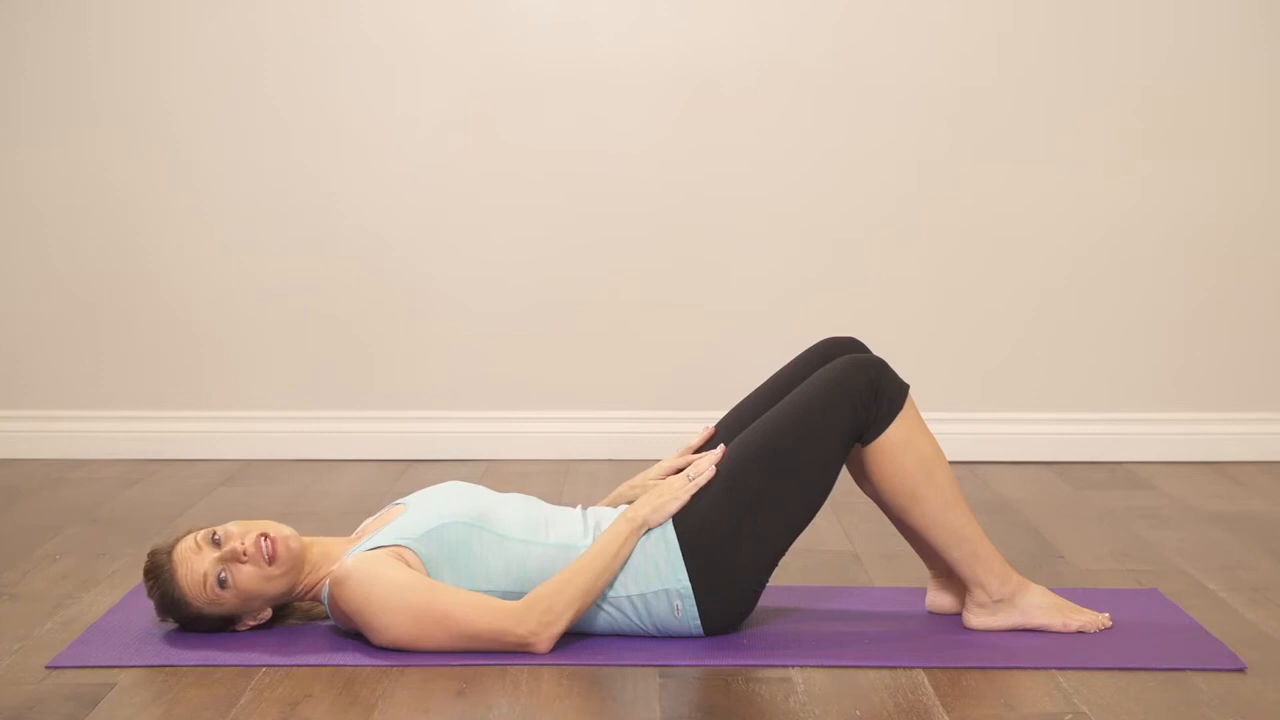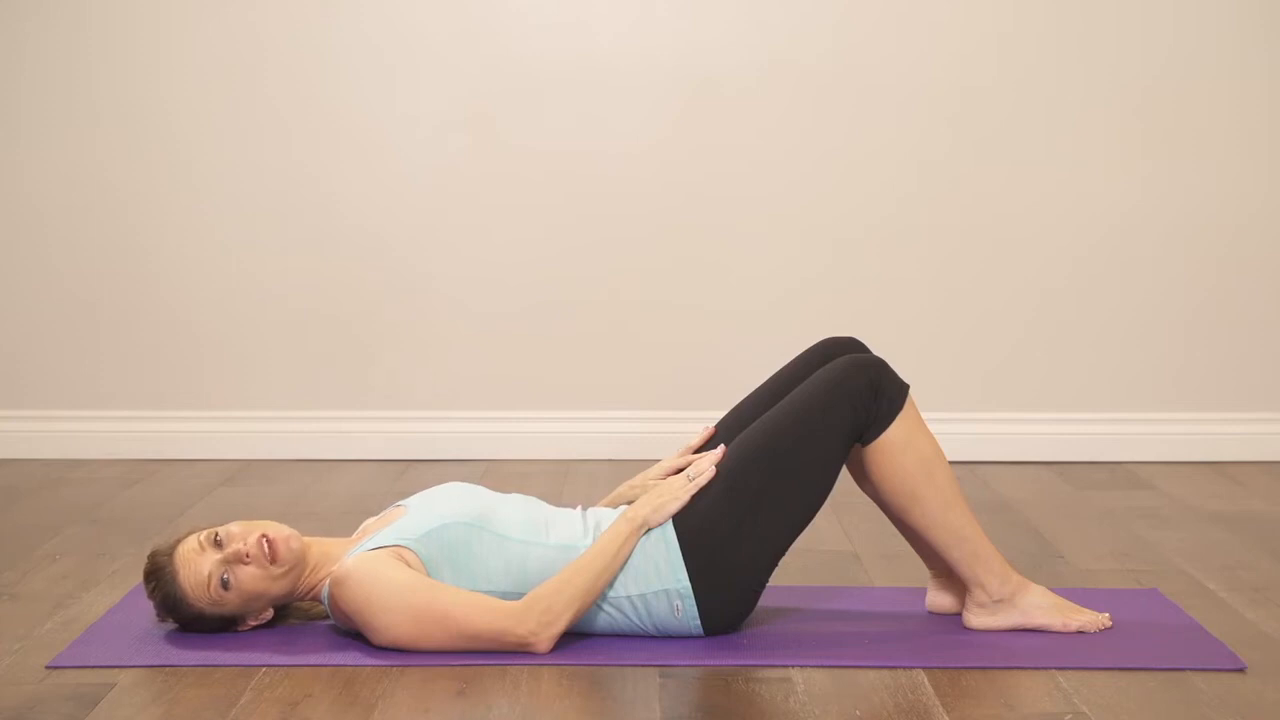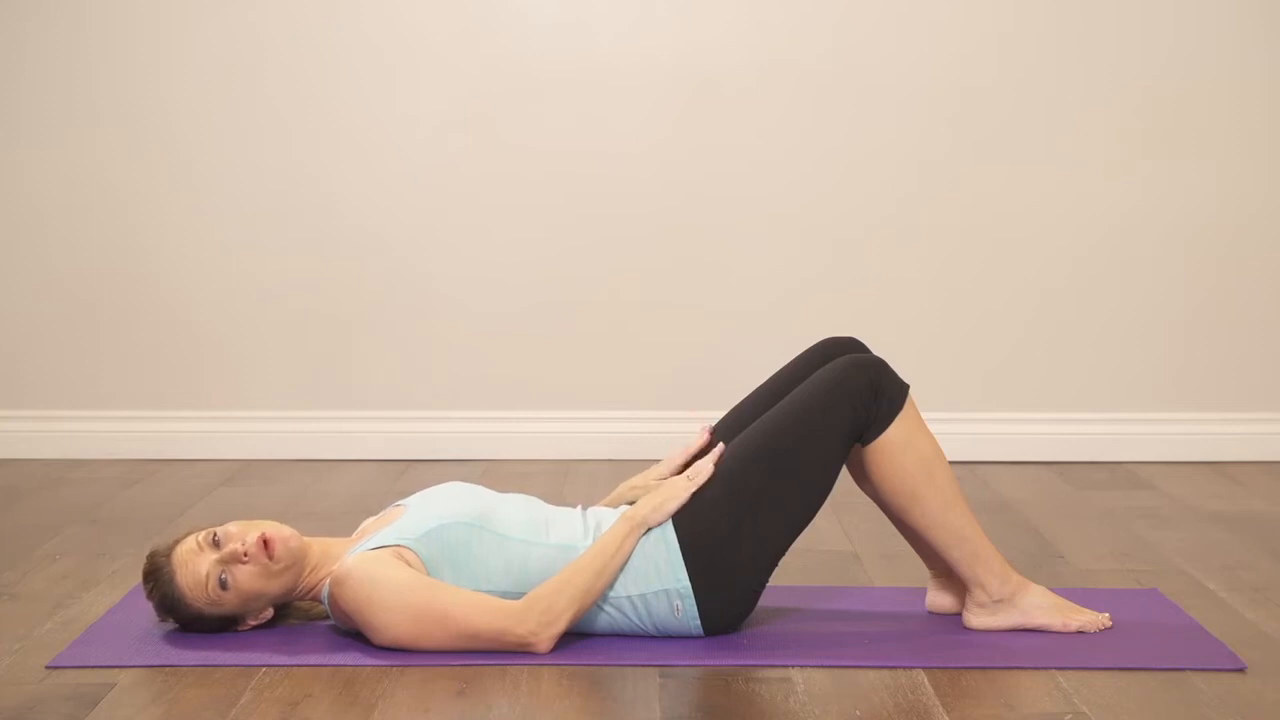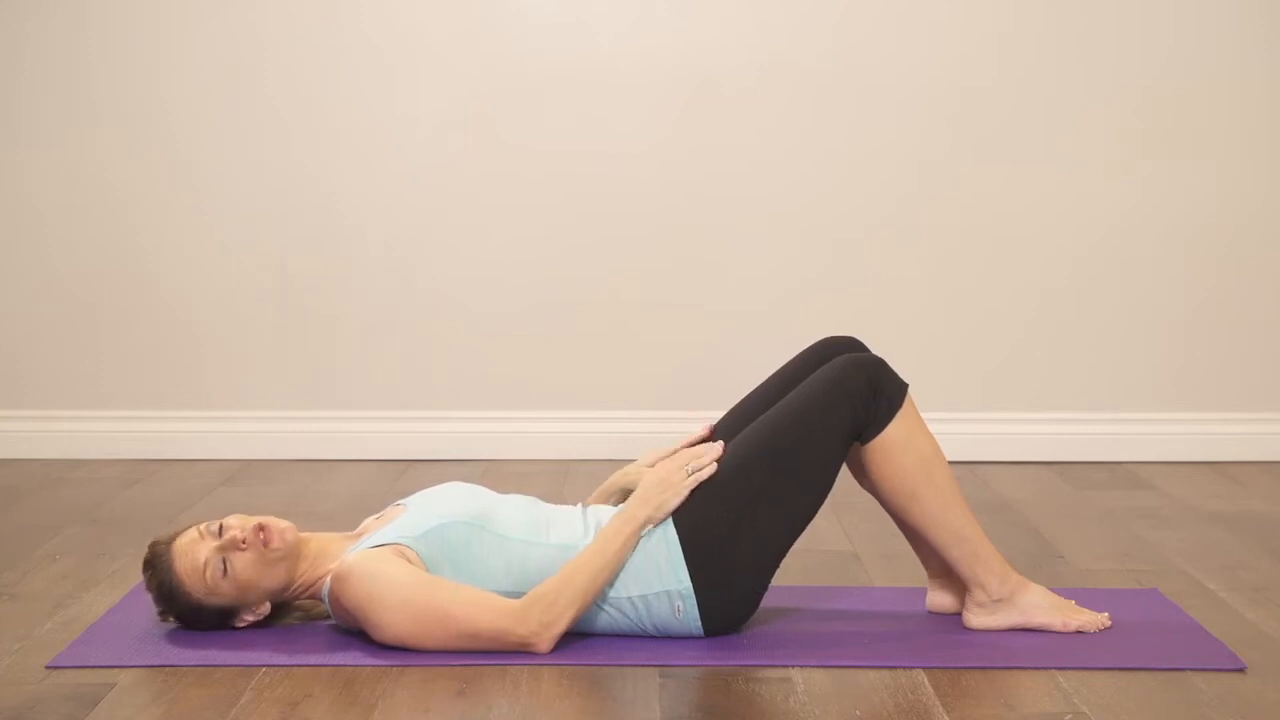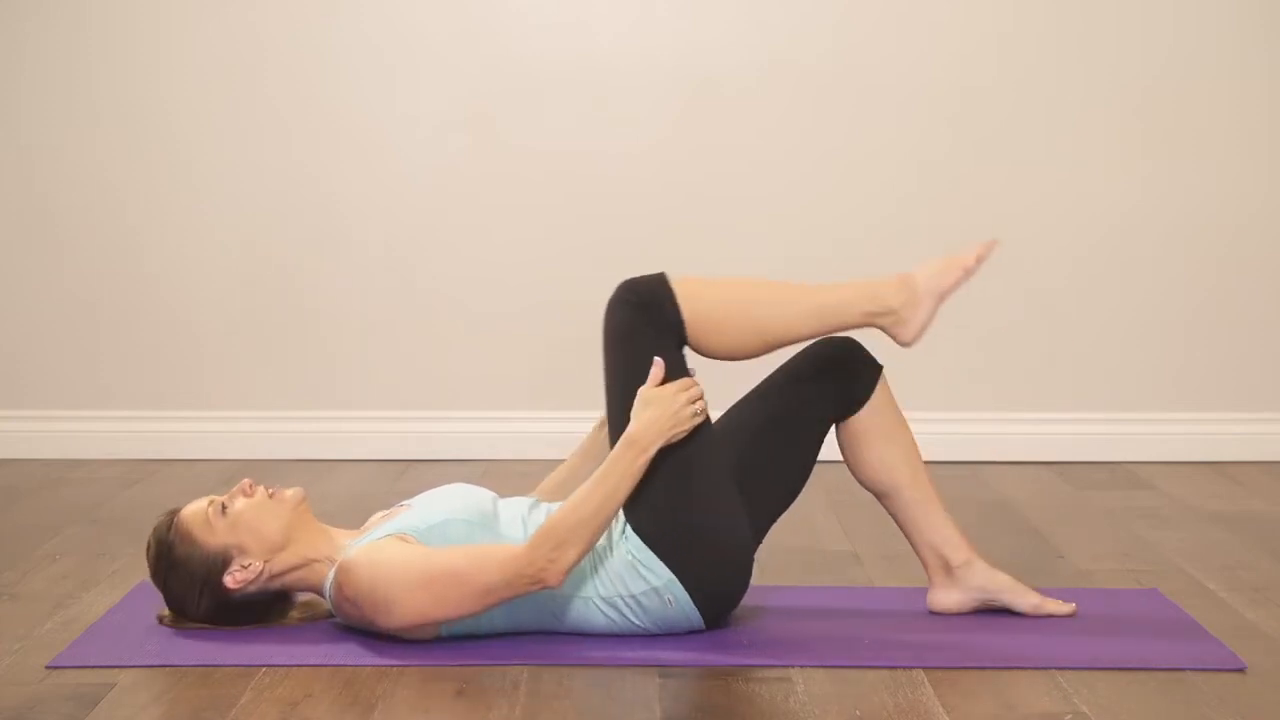
dt=1s
person 1, frame 1
left shoulder: (373, 535)
right shoulder: (360, 591)
right elbow: (532, 626)
left wrist: (635, 489)
right wrist: (639, 517)
left hip: (650, 539)
right hip: (683, 579)
left knee: (842, 359)
right knee: (861, 386)
left ankle: (955, 581)
right ankle: (996, 592)
person 1, frame 2
left shoulder: (375, 535)
right shoulder: (362, 589)
right elbow: (531, 625)
left wrist: (637, 488)
right wrist: (640, 515)
left hip: (650, 537)
right hip: (685, 575)
left knee: (843, 357)
right knee: (860, 386)
left ankle: (956, 579)
right ankle: (996, 591)
person 1, frame 3
left shoulder: (375, 534)
right shoulder: (362, 590)
right elbow: (531, 624)
left wrist: (636, 490)
right wrist: (641, 516)
left hip: (653, 536)
right hip: (684, 576)
left knee: (842, 358)
right knee: (860, 387)
left ankle: (955, 578)
right ankle: (996, 590)
person 1, frame 4
left shoulder: (372, 535)
right shoulder: (362, 589)
right elbow: (533, 624)
left wrist: (621, 485)
right wrist: (640, 512)
left hip: (652, 537)
right hip: (688, 578)
left knee: (842, 357)
right knee: (862, 388)
left ankle: (953, 578)
right ankle: (997, 592)
person 1, frame 5
left shoulder: (372, 541)
right shoulder: (369, 584)
right elbow: (542, 564)
left wrist: (614, 421)
right wrist: (644, 437)
left hip: (664, 558)
right hip: (674, 574)
left knee: (840, 366)
right knee: (642, 301)
left ankle: (954, 572)
right ankle: (894, 299)
